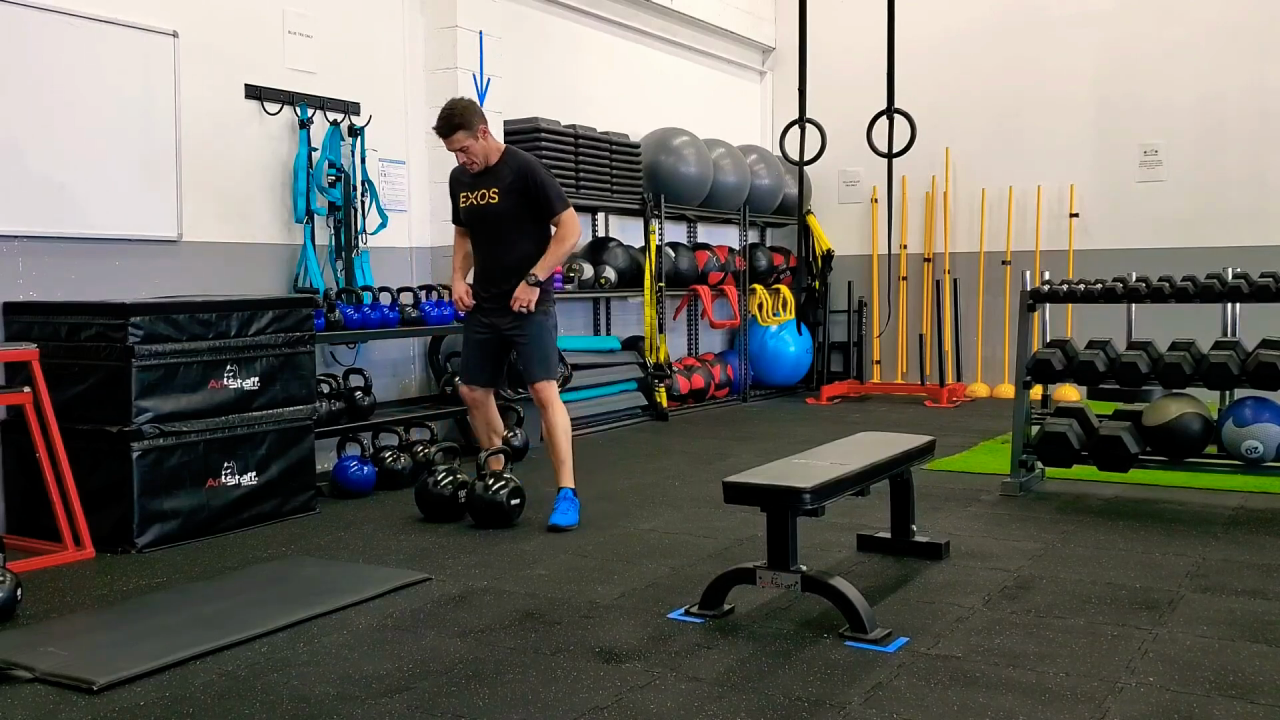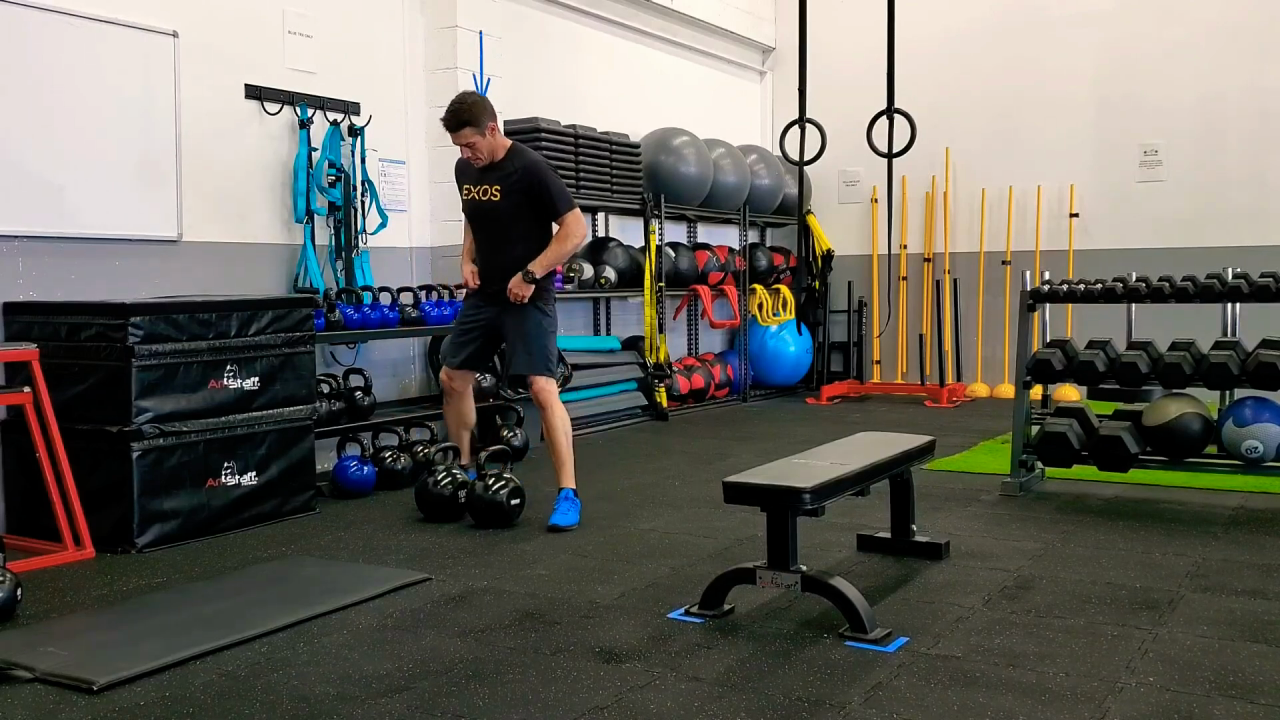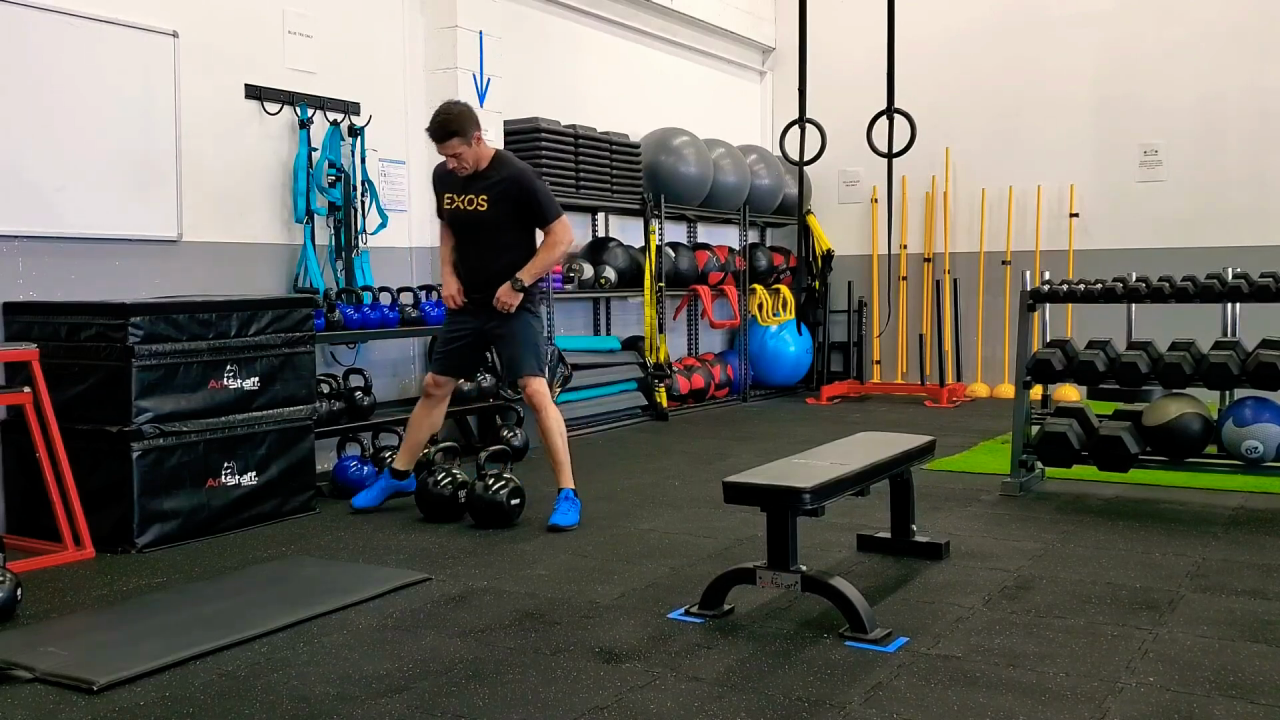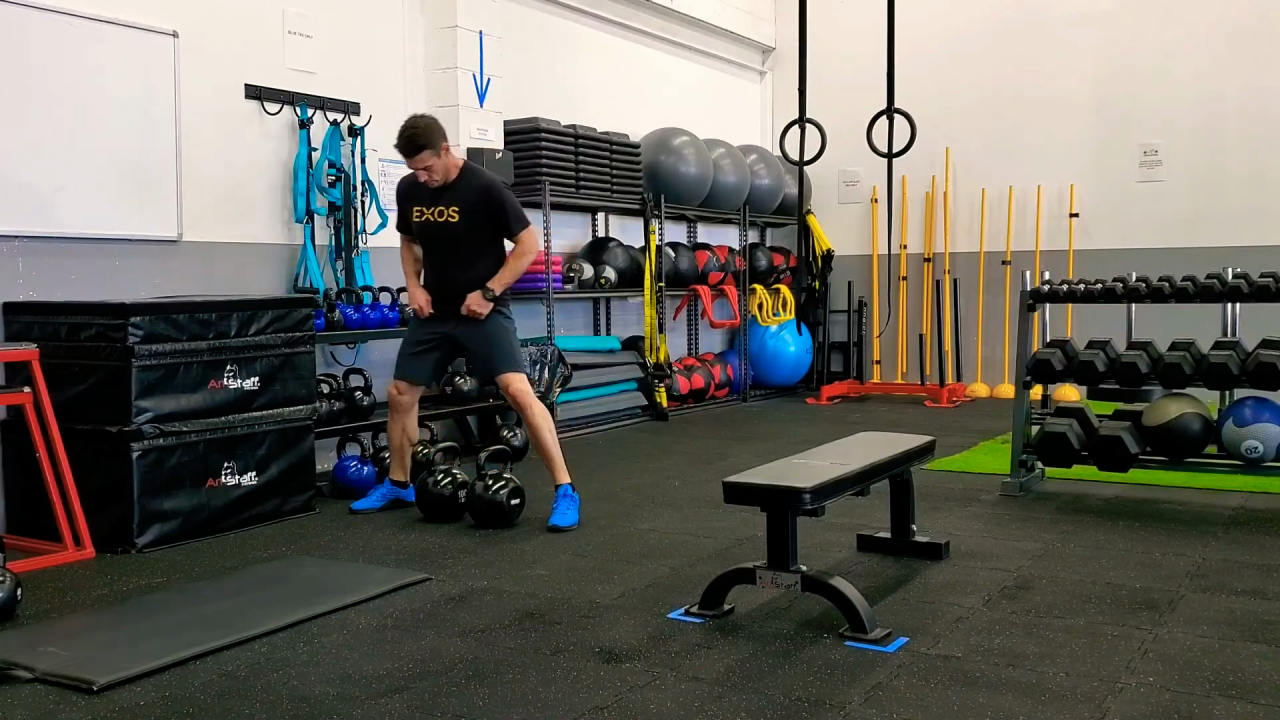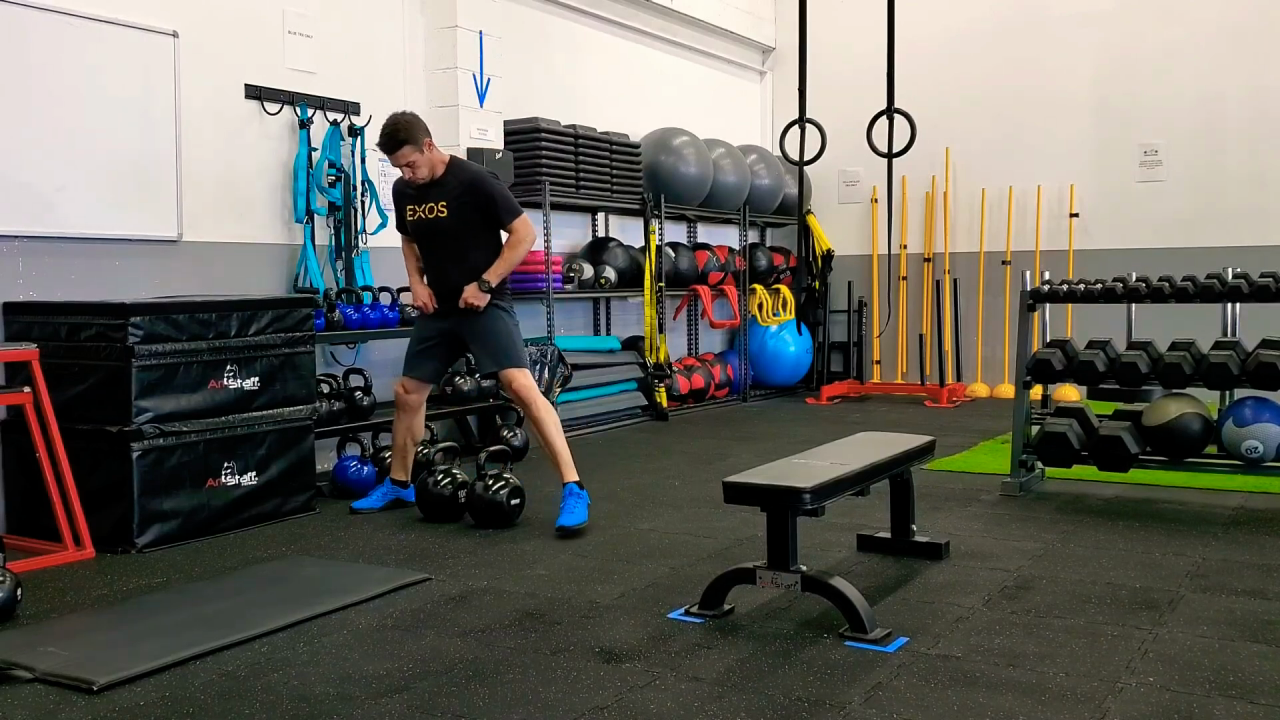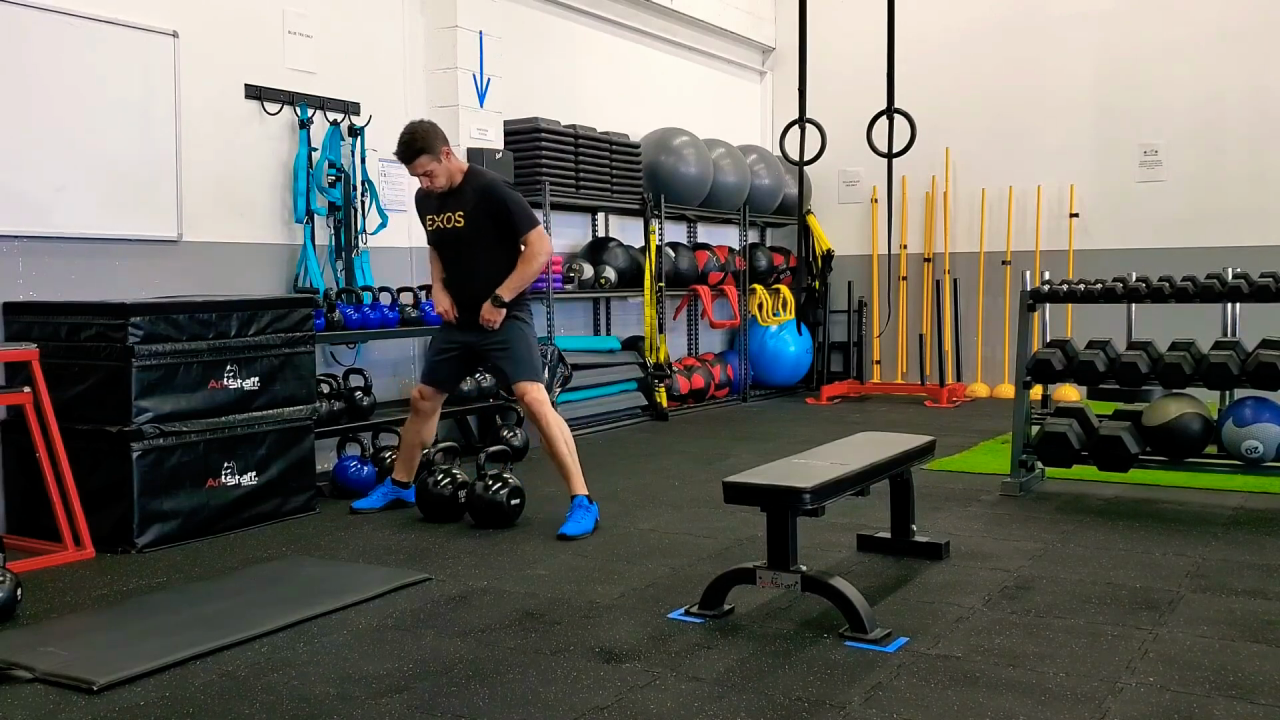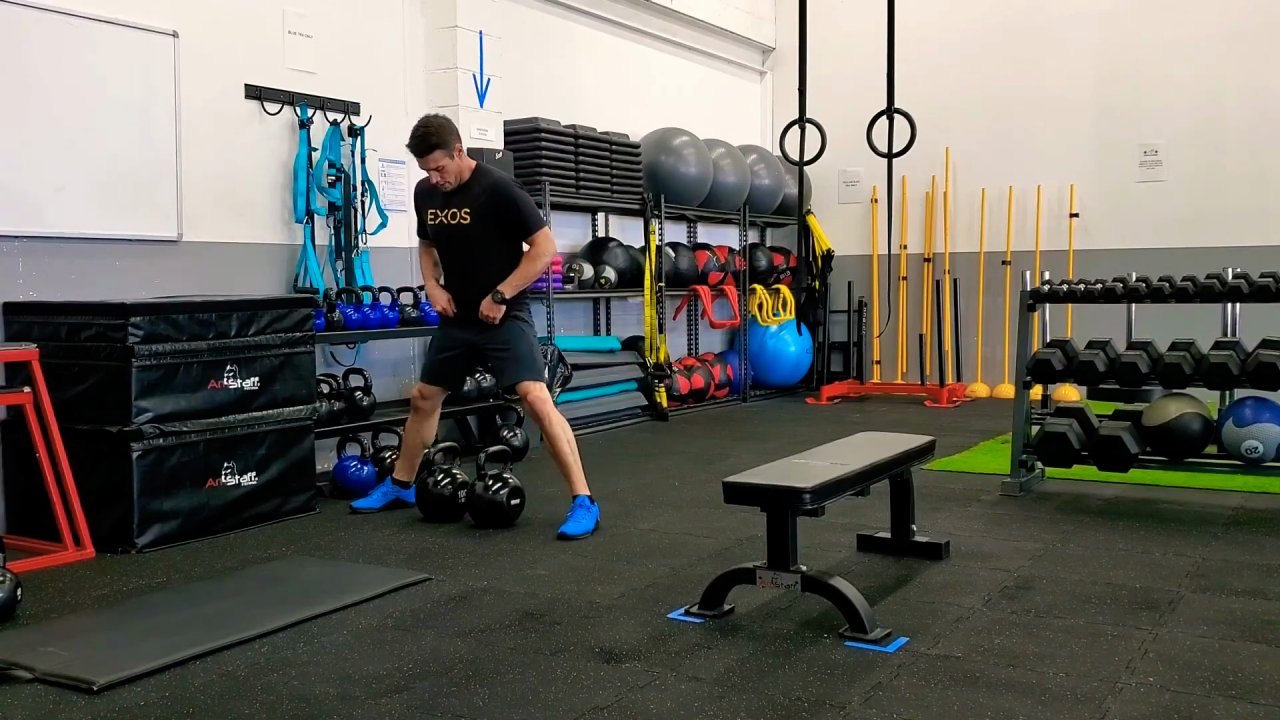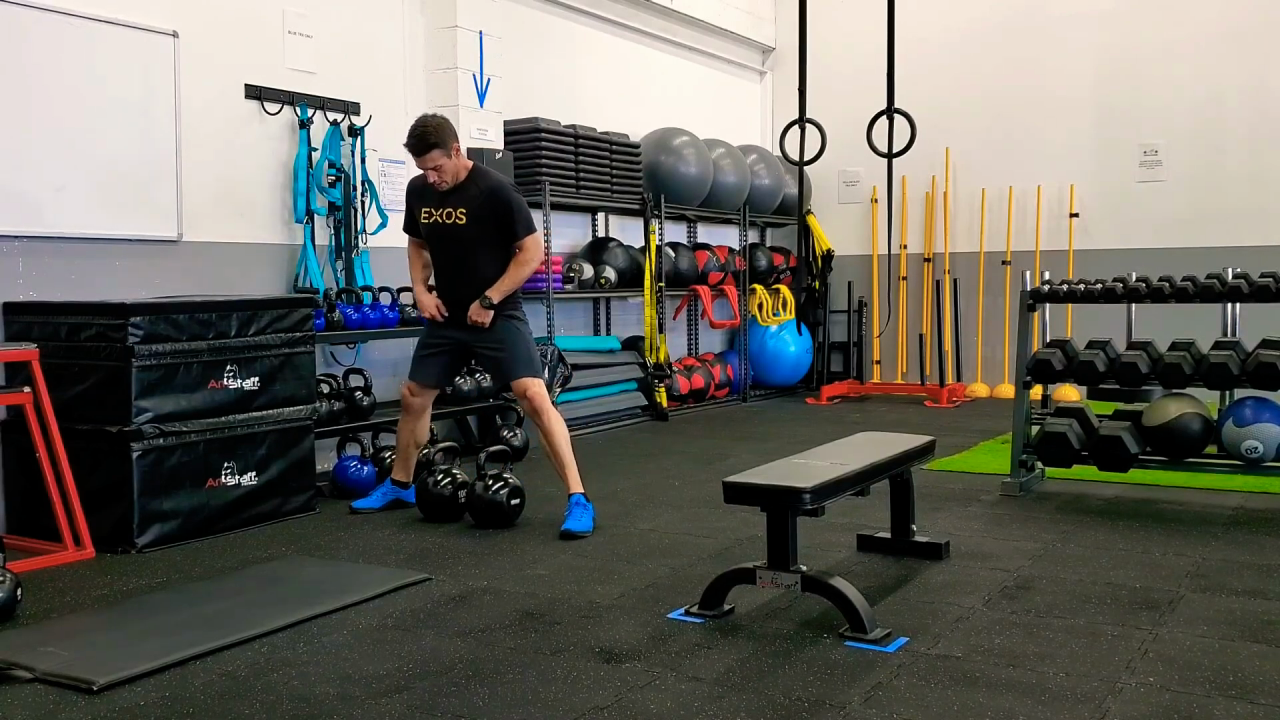
dt=0.2s
person 1, frame 1
left shoulder: (525, 170)
right shoulder: (459, 178)
left elbow: (570, 228)
left wrist: (534, 281)
right wrist: (459, 278)
left hip: (527, 303)
right hip: (483, 305)
left knee: (544, 392)
right knee: (474, 394)
left ankle: (567, 493)
person 1, frame 2
left shoulder: (531, 168)
right shoulder: (466, 169)
left elbow: (574, 229)
left wrist: (530, 276)
right wrist: (468, 260)
left hip: (531, 296)
right hip: (488, 293)
left knee: (542, 390)
right knee: (452, 379)
left ankle: (568, 494)
right ankle: (463, 469)
person 1, frame 3
left shoulder: (516, 178)
right shoulder: (442, 176)
left elbow: (561, 236)
left wrist: (519, 283)
right wrist: (448, 274)
left hip: (512, 303)
right hip: (465, 303)
left knee: (536, 392)
right knee: (434, 387)
left ankle: (567, 495)
right ankle: (399, 475)
person 1, frame 4
left shoulder: (485, 189)
right shoulder: (408, 190)
left elbow: (530, 244)
left wrist: (488, 292)
right wrist: (414, 285)
left hip: (483, 309)
right hip: (434, 313)
left knee: (518, 391)
right knee: (400, 395)
left ankle: (564, 491)
right ankle: (398, 484)
person 1, frame 5
left shoulder: (474, 181)
right shoulder: (403, 190)
left elbow: (523, 235)
left wrist: (485, 284)
right wrist: (416, 280)
left hip: (484, 304)
right hip: (440, 308)
left knee: (521, 386)
right knee: (407, 394)
left ankle: (573, 489)
right ankle: (399, 485)
person 1, frame 6
left shoulder: (491, 190)
right shoulder: (426, 199)
left elbow: (540, 247)
left wrist: (500, 299)
right wrist: (439, 289)
left hip: (504, 316)
right hip: (459, 320)
left knee: (534, 399)
right knee: (423, 400)
left ankle: (583, 502)
right ankle: (399, 485)
person 1, frame 7
left shoulder: (498, 188)
right shoulder: (425, 192)
left elbow: (544, 246)
left wrist: (501, 295)
right wrist: (433, 285)
left hip: (504, 314)
right hip: (457, 318)
left knee: (536, 399)
right knee: (424, 398)
left ankle: (584, 502)
right ankle: (399, 486)
person 1, frame 8
left shoulder: (495, 190)
right shoulder: (418, 191)
left elbow: (532, 251)
left wrist: (488, 300)
right wrist: (421, 289)
left hip: (498, 314)
right hip: (448, 315)
left knee: (534, 395)
right knee: (414, 397)
left ankle: (579, 500)
right ankle: (399, 486)
